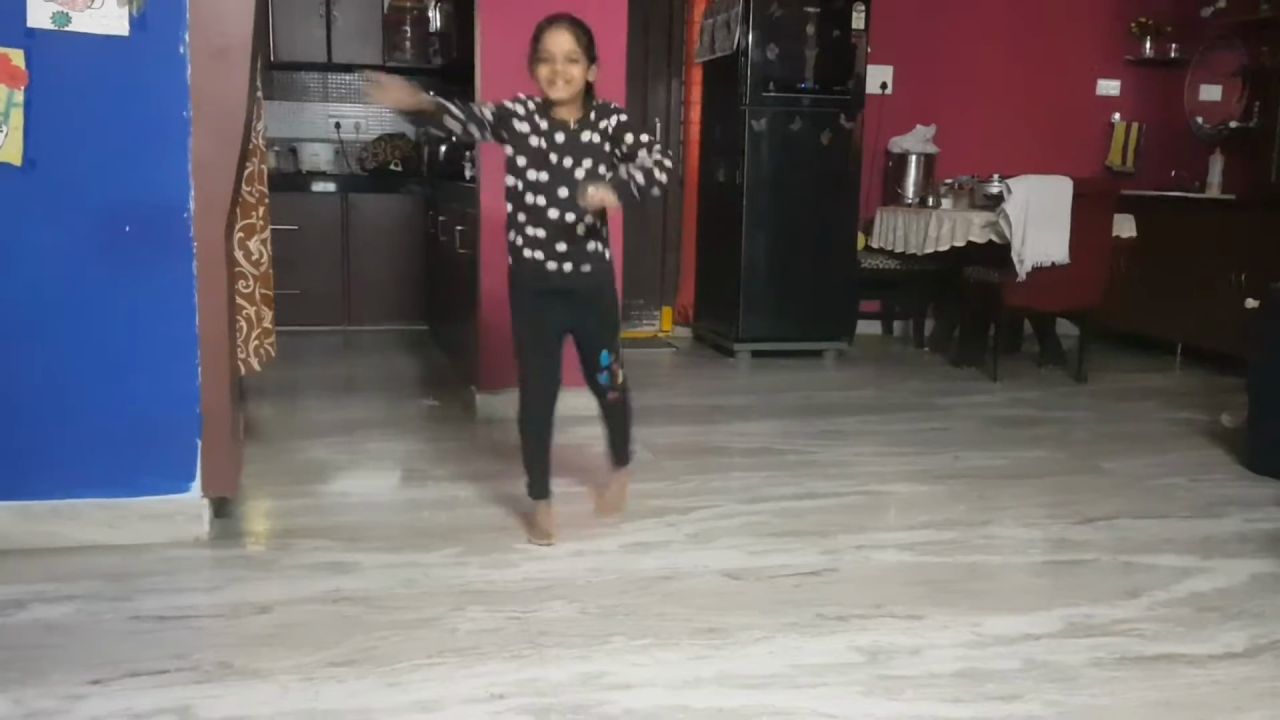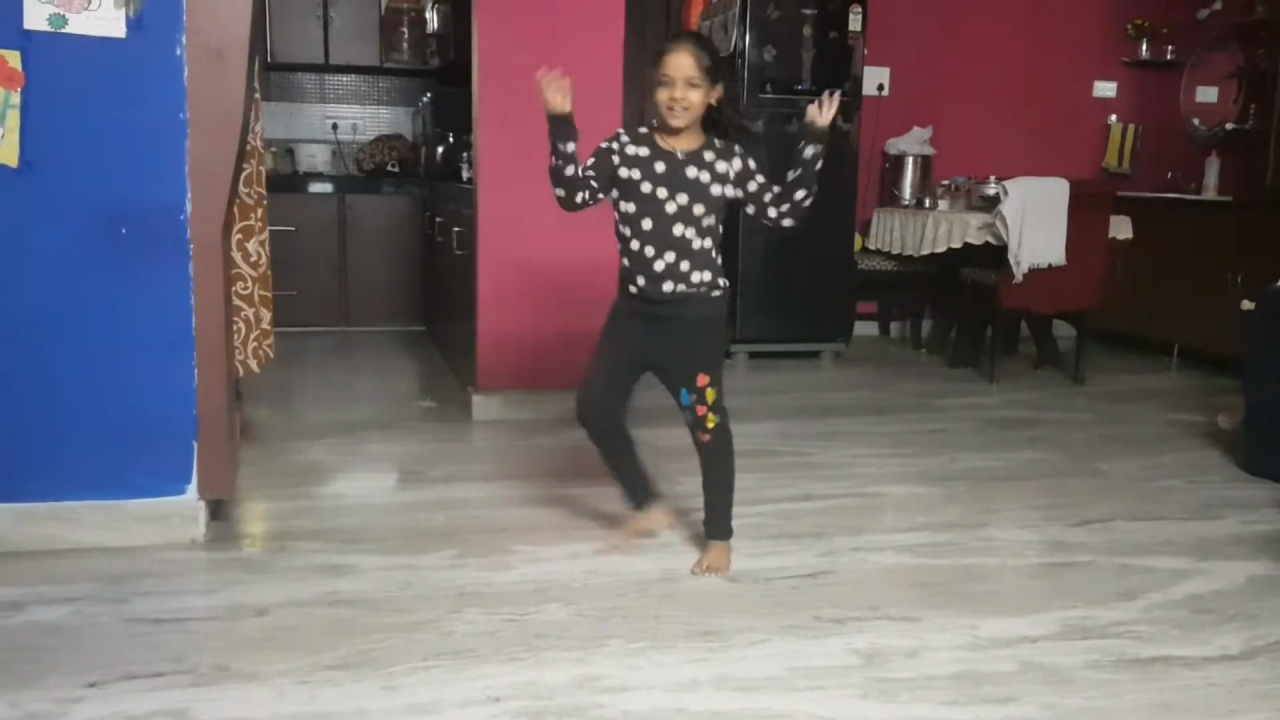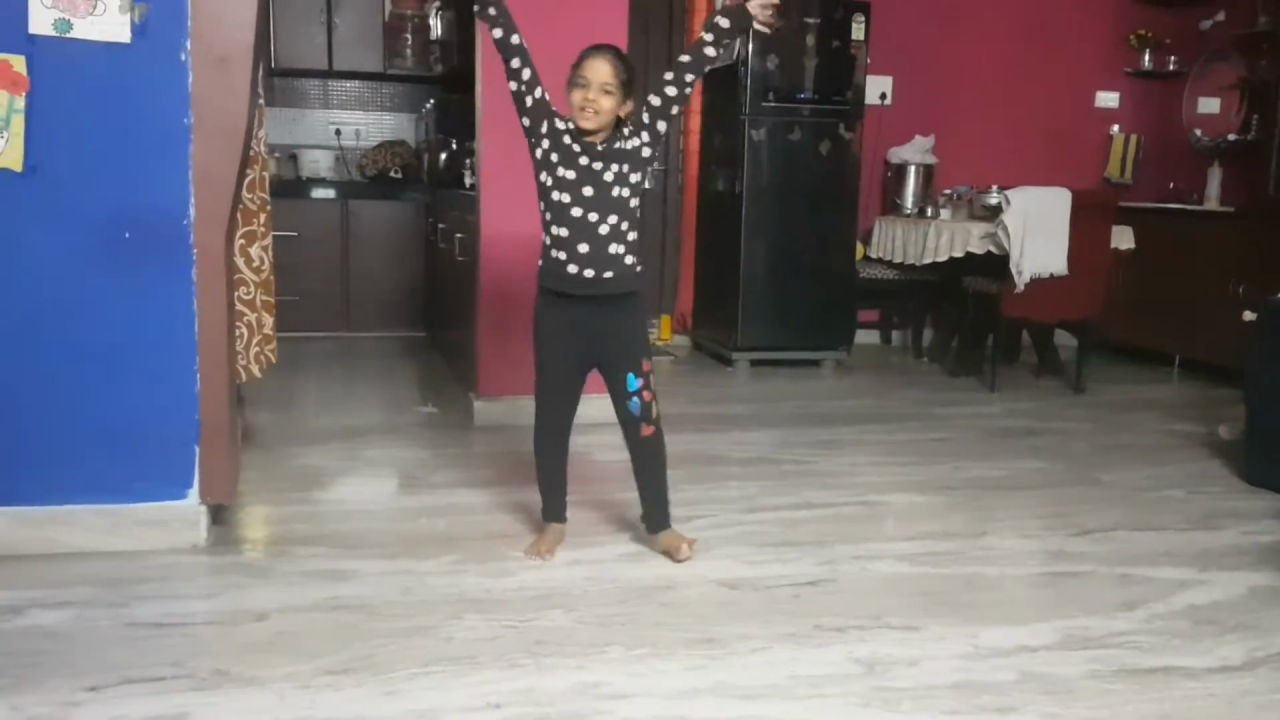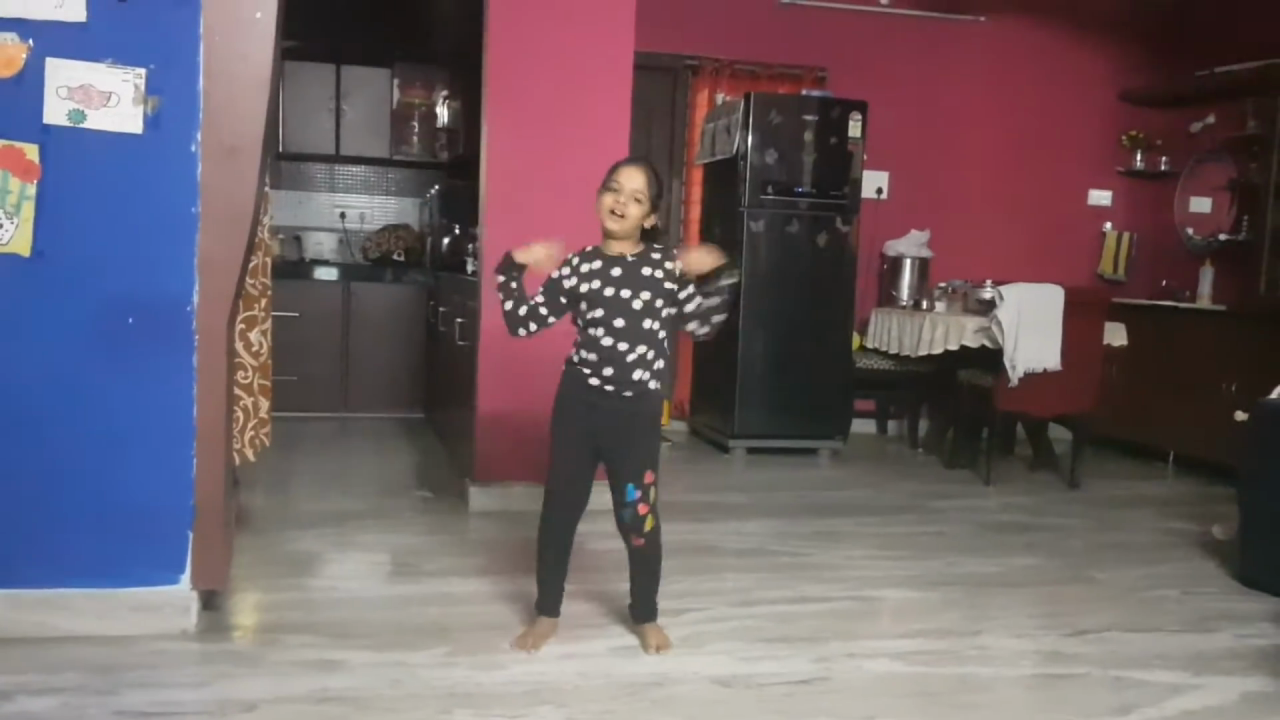
dt=1s
person 1, frame 1
left shoulder: (611, 123)
right shoulder: (515, 116)
left elbow: (657, 164)
right elbow: (458, 114)
left wrist: (614, 190)
right wrist: (412, 99)
left hip: (590, 280)
right hip: (534, 283)
left knee: (607, 382)
right knee: (535, 393)
left ankle: (619, 465)
right ankle: (540, 501)
person 1, frame 2
left shoulder: (727, 162)
right shoulder: (624, 147)
left elbow: (781, 211)
right elbow: (571, 194)
left wrist: (813, 142)
right wrist: (561, 122)
left hip: (694, 315)
right hip: (632, 310)
left knee: (708, 425)
right knee: (594, 407)
left ankle: (719, 536)
right ankle: (648, 507)
person 1, frame 3
left shoulder: (640, 140)
right shoulder: (547, 134)
left elbow: (684, 74)
right elbow: (519, 63)
left hip: (620, 307)
right hip: (559, 305)
left knee: (642, 419)
right knee: (552, 417)
left ankle: (660, 524)
right ankle: (553, 521)
person 1, frame 4
left shoulder: (666, 267)
right shoulder: (572, 264)
left elbow: (704, 326)
right elbow: (520, 324)
left wrist: (714, 273)
right wrist: (514, 269)
left hip: (636, 412)
right hip: (578, 406)
left knee: (641, 523)
right knee: (558, 515)
left ankle: (645, 616)
right ankle: (546, 613)
